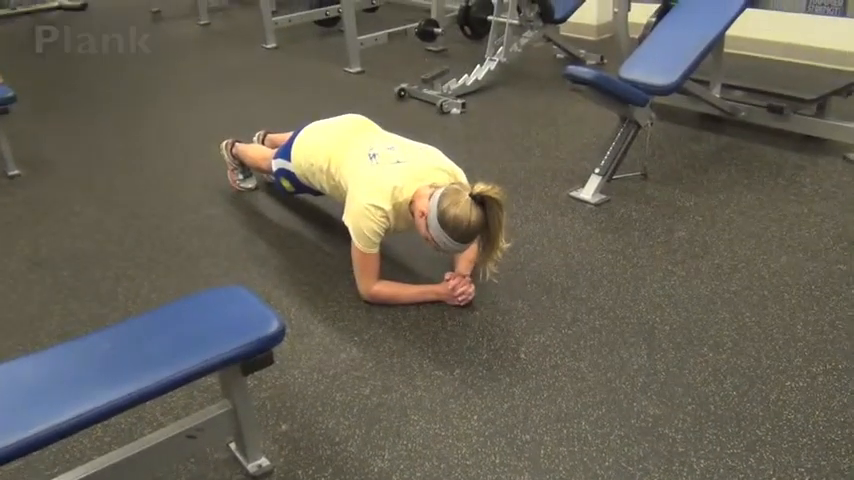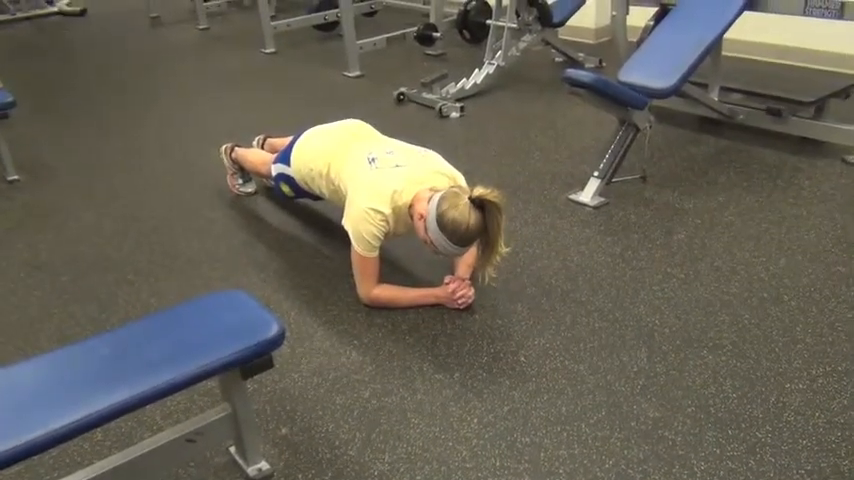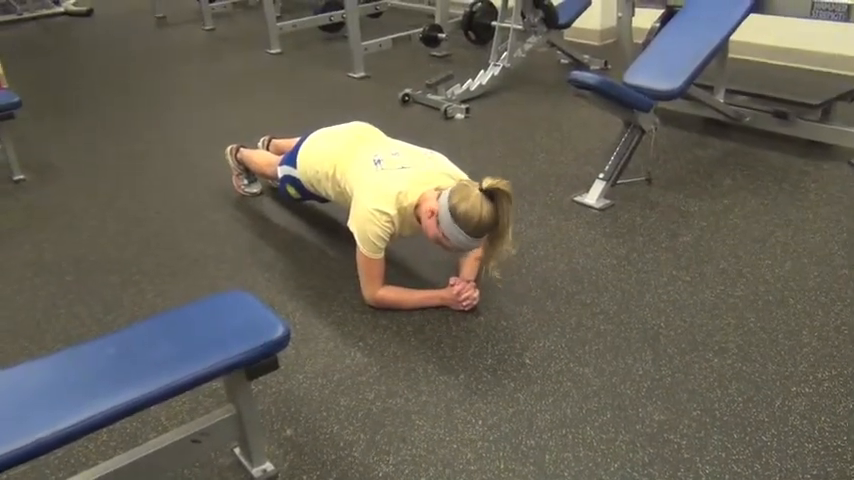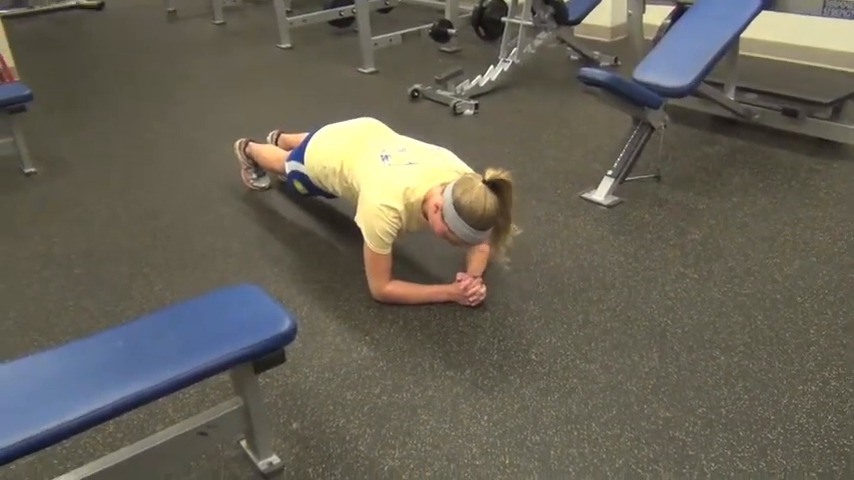
dt=0.7s
person 1, frame 1
left shoulder: (453, 180)
right shoulder: (373, 205)
left elbow: (468, 239)
right elbow: (368, 289)
left wrist: (462, 275)
right wrist: (440, 292)
left hip: (353, 130)
right hip: (310, 150)
right knee: (273, 165)
left ankle: (266, 138)
right ankle: (235, 151)
person 1, frame 2
left shoulder: (452, 183)
right shoulder: (373, 210)
left elbow: (468, 241)
right elbow: (368, 293)
left wrist: (462, 279)
right wrist: (440, 295)
left hip: (352, 135)
right hip: (309, 156)
right knee: (273, 170)
left ankle: (266, 143)
right ankle: (234, 155)
person 1, frame 3
left shoulder: (459, 187)
right shoulder: (379, 210)
left elbow: (473, 244)
right elbow: (373, 294)
left wrist: (466, 281)
right wrist: (445, 297)
left hip: (358, 138)
right hip: (315, 158)
right knee: (279, 172)
left ankle: (271, 144)
right ankle: (240, 156)
person 1, frame 4
left shoulder: (465, 181)
right shoulder: (386, 205)
left elbow: (481, 240)
right elbow: (380, 288)
left wrist: (474, 277)
right wrist: (452, 292)
left hip: (366, 133)
right hip: (322, 154)
right knee: (287, 165)
left ankle: (280, 139)
right ankle: (249, 150)
